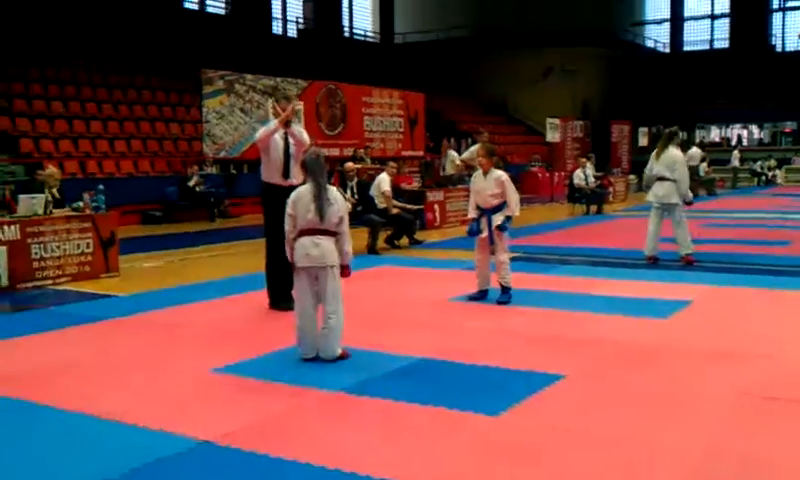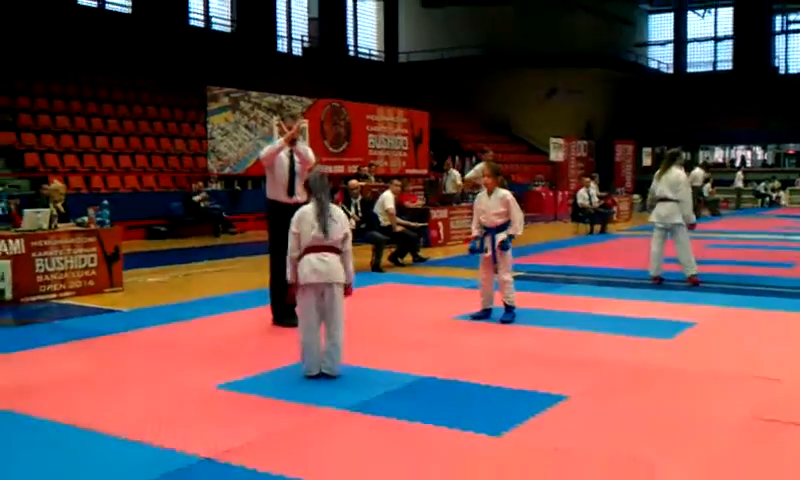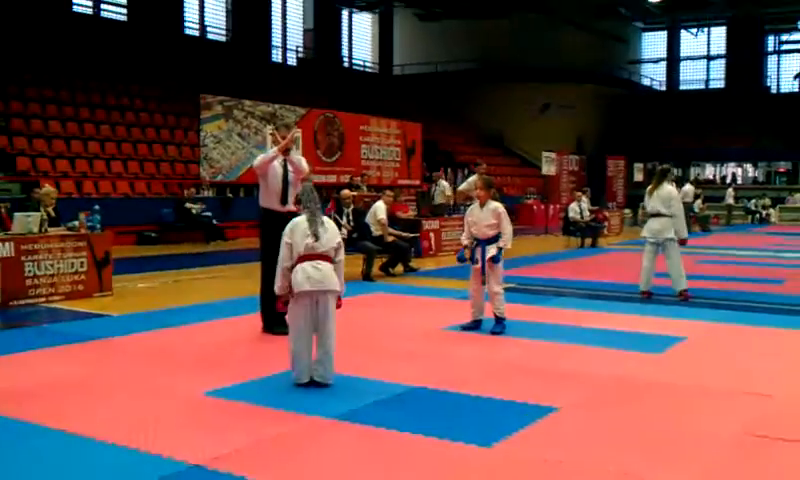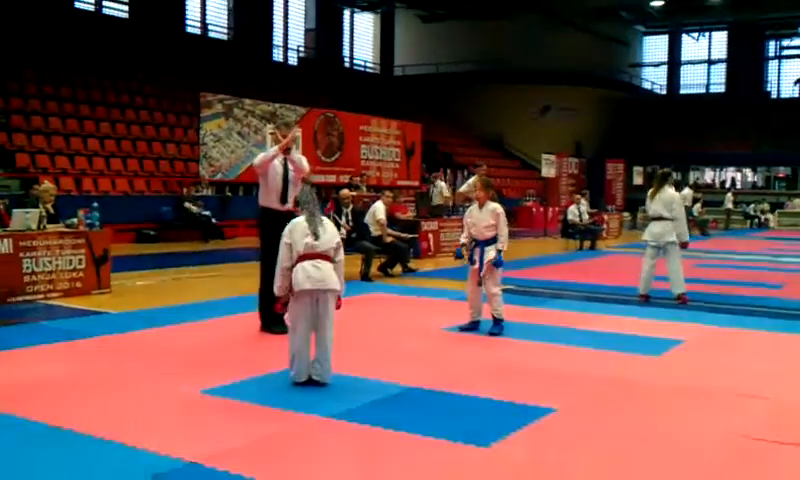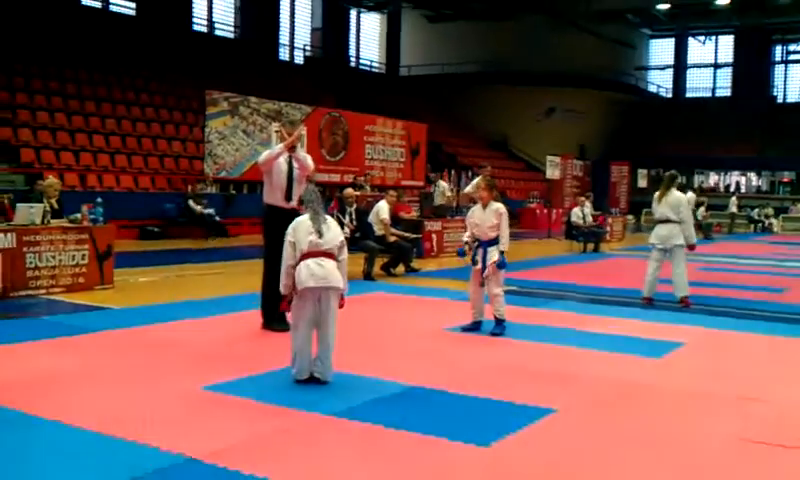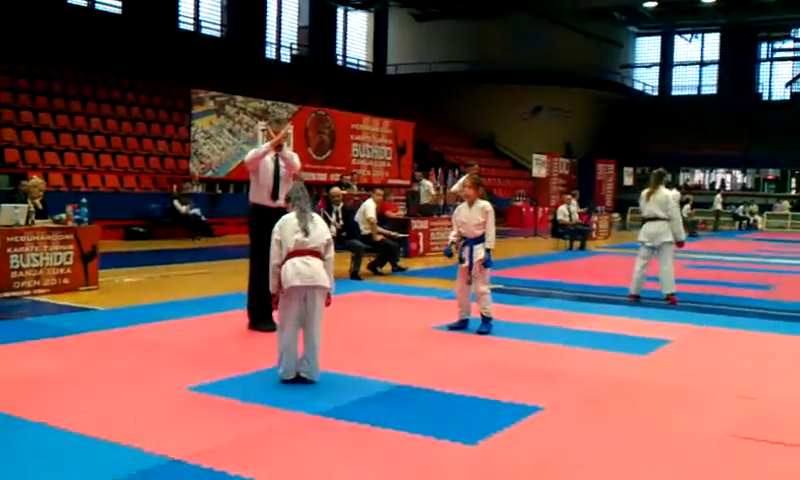
dt=0.1s
person 1, frame 1
left shoulder: (298, 133)
right shoulder: (268, 134)
left elbow: (305, 144)
right elbow: (258, 139)
left wrist: (289, 123)
right wrist: (280, 120)
left hip: (294, 192)
right hip: (273, 192)
right knee: (275, 244)
left ankle: (287, 291)
right ankle: (278, 295)
person 1, frame 2
left shoulder: (304, 151)
right shoulder: (274, 152)
left elbow: (310, 162)
right elbow: (264, 157)
left wrist: (294, 140)
right wrist: (286, 138)
left hip: (299, 209)
right hip: (279, 210)
right knee: (280, 261)
left ankle: (290, 308)
right ankle: (281, 312)
person 1, frame 3
left shoulder: (298, 160)
right shoulder: (267, 161)
left elbow: (304, 171)
right elbow: (257, 166)
left wrist: (288, 150)
right wrist: (279, 148)
left hip: (291, 218)
right hip: (271, 218)
right knee: (271, 268)
left ankle: (280, 316)
right ankle: (271, 320)
person 1, frame 4
left shoulder: (298, 159)
right shoulder: (268, 159)
left elbow: (304, 171)
right elbow: (258, 164)
left wrist: (289, 149)
right wrist: (280, 147)
left hip: (291, 218)
right hip: (270, 217)
right knee: (270, 267)
left ankle: (278, 315)
right ankle: (269, 318)
person 1, frame 5
left shoulder: (303, 158)
right shoulder: (273, 157)
left elbow: (309, 169)
right elbow: (262, 162)
left wrist: (294, 146)
right wrist: (286, 144)
left hip: (295, 215)
right hip: (274, 214)
right knee: (273, 265)
left ankle: (281, 313)
right ankle: (271, 316)
person 1, frame 6
left shoulder: (290, 157)
right shoulder: (260, 156)
left elbow: (295, 167)
right elbow: (248, 161)
left wrist: (280, 146)
right wrist: (272, 143)
left hip: (281, 214)
right hip: (261, 213)
right knee: (260, 264)
left ankle: (266, 314)
right ankle: (257, 317)
person 2, frame 1
left shoulder: (296, 195)
right shoulder: (335, 195)
left elbow: (289, 231)
right elbow: (343, 231)
left wrist: (292, 257)
right wrist: (345, 261)
left hip: (303, 251)
right hip: (327, 251)
left knee: (305, 305)
right knee: (331, 303)
left ankle: (308, 350)
right ankle: (330, 350)
person 2, frame 2
left shoulder: (301, 214)
right shoulder: (339, 214)
left elbow: (293, 251)
right elbow: (347, 249)
left wrist: (293, 279)
right wrist: (348, 279)
left hip: (308, 268)
right hip: (333, 268)
left knee: (309, 322)
right knee: (333, 322)
left ankle: (312, 367)
right ankle: (331, 367)
person 2, frame 3
left shoulder: (293, 225)
right shoulder: (330, 225)
left elbow: (284, 261)
right elbow: (339, 260)
left wrist: (281, 292)
right wrist: (339, 291)
left hip: (302, 277)
right hip: (326, 277)
left knee: (300, 330)
right knee: (325, 331)
left ankle: (302, 375)
right ankle: (323, 375)
person 2, frame 4
left shoulder: (292, 226)
right shoulder: (329, 225)
left elbow: (284, 262)
right elbow: (339, 260)
left wrist: (280, 293)
right wrist: (339, 291)
left hip: (303, 276)
right hip: (327, 277)
left knee: (300, 329)
right knee: (324, 330)
left ankle: (300, 374)
right ankle: (320, 374)
person 2, frame 5
left shoulder: (296, 224)
right shoulder: (333, 224)
left elbow: (288, 260)
right elbow: (342, 259)
left wrist: (286, 291)
right wrist: (342, 290)
left hip: (306, 274)
right hip: (330, 276)
left knee: (302, 327)
right knee: (326, 328)
left ankle: (302, 372)
right ankle: (322, 372)
person 2, frame 6
left shoulder: (283, 222)
right shoulder: (320, 221)
left elbow: (275, 259)
right elbow: (329, 257)
left wrist: (274, 290)
right wrist: (329, 288)
left hip: (292, 273)
right hip: (316, 274)
left knee: (288, 326)
right knee: (312, 327)
left ankle: (288, 372)
right ankle: (308, 371)
person 3, frame 1
left shoulder: (500, 176)
right shoulder: (475, 177)
left elbow: (513, 197)
right elbow: (473, 200)
left wrist: (508, 218)
right wrist: (473, 220)
left hip: (497, 217)
right hip: (482, 218)
left knee: (500, 255)
right knee: (481, 256)
left ankle: (506, 290)
right ankle: (482, 289)
person 3, frame 2
left shoulder: (505, 195)
right shoulder: (480, 197)
left elbow: (517, 217)
right elbow: (477, 220)
left wrist: (510, 236)
right wrist: (476, 238)
left hip: (501, 237)
right hip: (486, 238)
left knee: (504, 275)
right knee: (484, 275)
left ankle: (509, 309)
right ankle: (486, 308)
person 3, frame 3
left shoulder: (497, 208)
right shoulder: (472, 209)
left elbow: (506, 230)
right elbow: (468, 231)
left wrist: (499, 250)
right wrist: (465, 248)
left hip: (492, 249)
right hip: (477, 249)
left knee: (494, 286)
right knee: (475, 287)
left ankle: (500, 320)
right ankle: (476, 319)
person 3, frame 4
left shoulder: (496, 209)
right shoulder: (471, 210)
left elbow: (503, 232)
right elbow: (467, 231)
left wrist: (499, 252)
right wrist: (463, 245)
left hip: (491, 250)
right hip: (476, 250)
left knee: (493, 288)
right knee: (473, 287)
left ankle: (498, 321)
right ankle: (475, 320)
person 3, frame 5
left shoulder: (499, 209)
right shoulder: (474, 211)
left elbow: (504, 233)
right elbow: (470, 231)
left wrist: (501, 254)
right wrist: (466, 243)
left hip: (493, 251)
right hip: (479, 251)
left knee: (495, 288)
right knee: (475, 288)
left ankle: (500, 322)
right ankle: (477, 320)
person 3, frame 6
left shoulder: (485, 207)
right shoulder: (460, 209)
left elbow: (490, 231)
right elbow: (456, 229)
left wrist: (487, 251)
right wrist: (452, 243)
left hip: (479, 249)
right hip: (465, 249)
left knee: (481, 286)
right knee: (462, 286)
left ankle: (486, 320)
right ankle: (463, 318)
person 4, frame 1
left shoulder: (656, 153)
right shoulder: (677, 154)
left elbow: (648, 174)
right elbow: (682, 178)
left wrist: (651, 185)
right wrist: (687, 196)
left hip: (657, 190)
right hip: (672, 191)
left knee: (654, 224)
right knee: (679, 224)
left ankle: (651, 254)
right ankle: (686, 254)
person 4, frame 2
left shoulder: (658, 174)
right shoulder: (680, 175)
left elbow: (652, 194)
right elbow: (685, 199)
right wrist: (690, 219)
left hip: (660, 210)
right hip: (675, 211)
left knee: (657, 244)
right knee: (683, 244)
left ankle: (655, 274)
right ankle: (691, 275)
person 4, frame 3
left shoulder: (650, 190)
right shoulder: (672, 191)
right elbow: (677, 214)
right wrist: (682, 234)
left hip: (652, 225)
right hip: (667, 226)
left knee: (648, 259)
right knee: (674, 260)
left ankle: (645, 289)
right ankle: (682, 290)
person 4, frame 4
left shoulder: (651, 193)
right shoulder: (673, 194)
right elbow: (679, 217)
right wrist: (684, 238)
left hip: (653, 229)
right hip: (668, 230)
left knee: (649, 262)
right knee: (674, 263)
left ankle: (643, 292)
right ankle: (680, 293)
person 4, frame 5
left shoulder: (657, 196)
right shoulder: (680, 197)
right elbow: (686, 219)
right wrist: (691, 240)
left hip: (659, 232)
right hip: (675, 232)
left knee: (654, 265)
right knee: (679, 266)
left ankle: (647, 295)
right ankle: (683, 297)
person 4, frame 6
left shoulder: (644, 194)
right shoulder: (668, 195)
right elbow: (674, 216)
right wrist: (679, 237)
left hip: (647, 229)
right hip: (663, 230)
left knee: (641, 262)
right knee: (666, 264)
left ankle: (634, 292)
right ankle: (669, 294)
